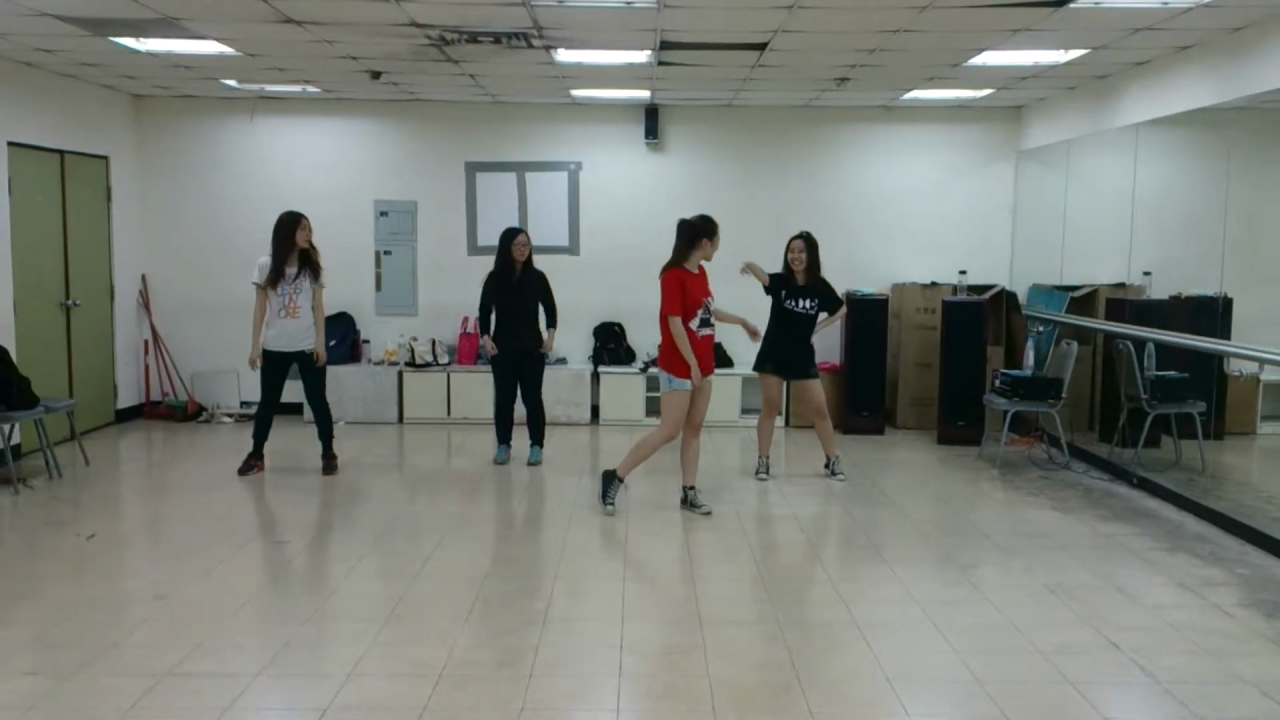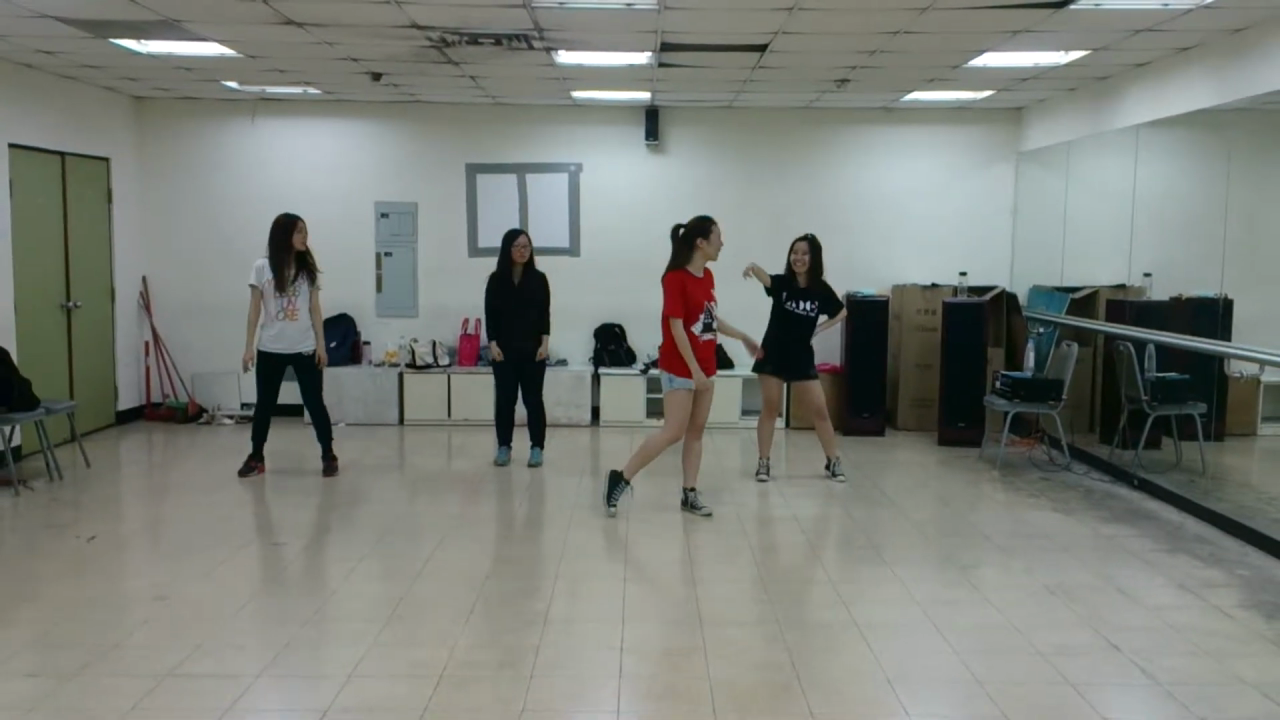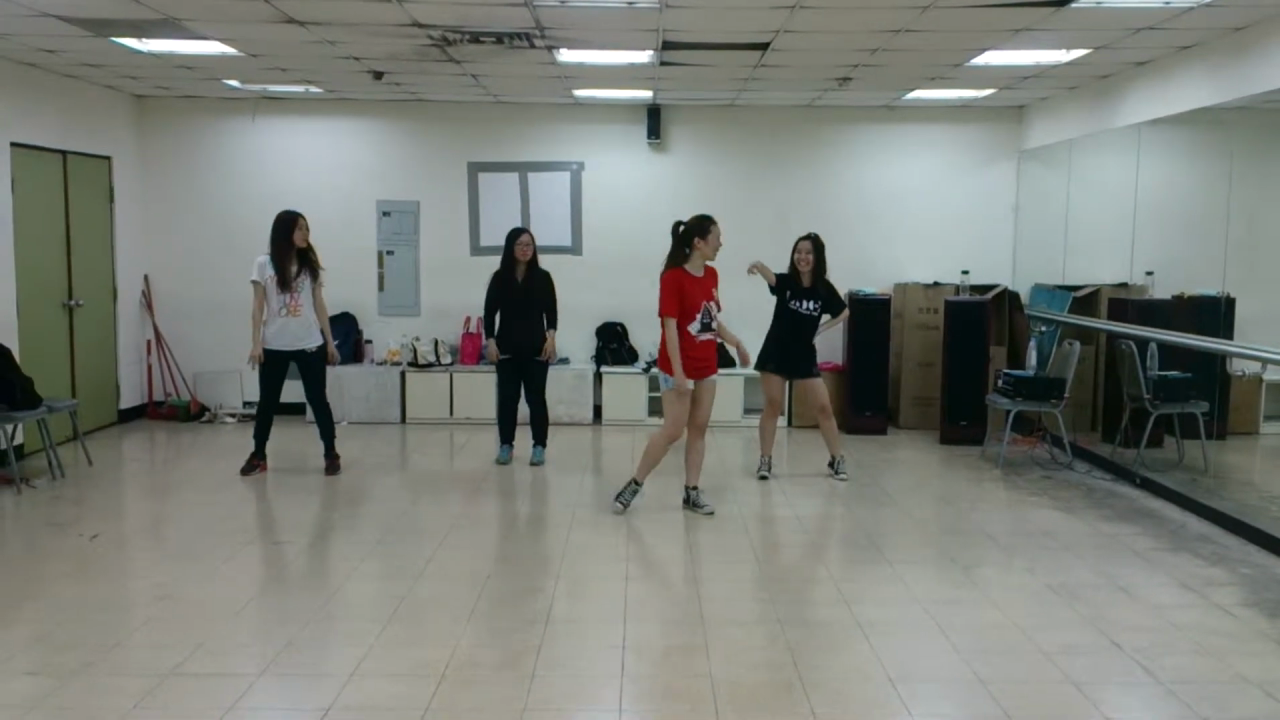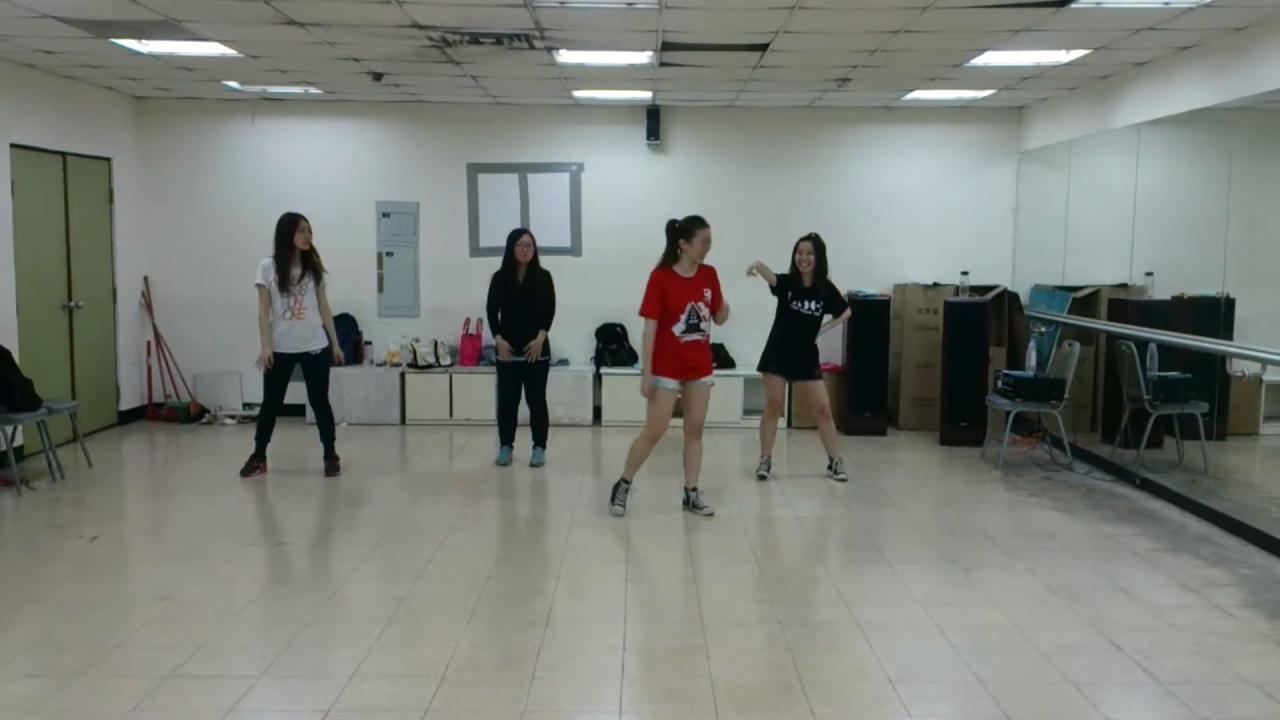
dt=0.2s
person 1, frame 1
left shoulder: (701, 272)
right shoulder: (674, 276)
right elbow: (675, 325)
left wrist: (742, 322)
right wrist: (693, 366)
left hip: (702, 364)
right hip: (678, 366)
left knee: (693, 429)
right knee: (669, 430)
left ankle: (689, 492)
right ankle: (614, 477)
person 1, frame 2
left shoulder: (707, 275)
right shoulder: (676, 278)
right elbow: (676, 327)
left wrist: (744, 337)
right wrist: (694, 369)
left hip: (705, 366)
right hip: (679, 367)
left knee: (696, 431)
right knee: (673, 431)
left ankle: (689, 494)
right ankle: (621, 478)
person 1, frame 3
left shoulder: (711, 275)
right shoulder: (673, 277)
right elbow: (670, 326)
left wrist: (737, 344)
right wrist: (677, 371)
left hip: (706, 366)
right hip: (679, 366)
left knee: (699, 430)
right knee: (672, 431)
left ankle: (692, 492)
right ankle: (634, 484)
person 1, frame 4
left shoulder: (709, 275)
right shoulder: (660, 277)
left elbow: (718, 318)
right elbow: (650, 326)
left wrist: (723, 311)
right wrist: (646, 371)
left hip: (700, 367)
right hip: (666, 367)
left knee: (695, 431)
right knee: (654, 431)
left ankle: (691, 493)
right ankle: (624, 484)
person 2, frame 1
left shoulder: (313, 266)
right shoulder: (266, 265)
left elbow: (318, 307)
right elbow: (260, 308)
left wrist: (320, 343)
right wrist: (255, 345)
left hip: (307, 345)
right hip: (275, 347)
left knee: (317, 400)
right knee: (268, 402)
left ankle: (328, 455)
right ankle: (256, 456)
person 2, frame 2
left shoulder: (308, 268)
right shoulder: (263, 267)
left elbow: (315, 309)
right elbow: (255, 309)
left wrist: (321, 345)
right wrist: (249, 346)
left hip: (305, 348)
right hip: (271, 349)
left knee: (314, 402)
right knee: (264, 404)
left ankle: (329, 456)
right ankle: (256, 457)
person 2, frame 3
left shoulder: (310, 265)
right shoulder: (264, 264)
left elbow: (319, 305)
right elbow: (258, 306)
left wrist: (330, 341)
right wrist: (256, 342)
left hip: (310, 344)
right hip: (274, 346)
left knee: (318, 399)
right knee: (267, 401)
left ankle: (331, 455)
right ankle: (258, 456)
person 2, frame 4
left shoulder: (314, 267)
right shoulder: (268, 267)
left elbow: (323, 306)
right elbow: (264, 309)
left wrist: (335, 343)
right wrist: (265, 345)
left hip: (315, 346)
right hip: (280, 348)
left knee: (320, 401)
right knee: (271, 403)
left ankle: (330, 456)
right ankle: (259, 457)
person 3, frame 1
left shoulder: (820, 286)
right shoulder: (780, 282)
left elbow: (841, 310)
right elbow: (764, 278)
left wrist: (819, 327)
right wrist: (750, 267)
left hip: (802, 356)
right hip: (774, 354)
left knee: (820, 409)
right knee: (770, 408)
left ankle: (833, 460)
right ankle: (763, 460)
person 3, frame 2
left shoulder: (821, 289)
right shoulder: (782, 282)
left elbow: (841, 312)
right elbow: (765, 279)
left wrist: (819, 329)
right wrist: (753, 268)
left hip: (802, 358)
right hip: (773, 356)
left knee: (820, 410)
right knee: (770, 409)
left ankle: (833, 462)
right ankle: (763, 462)
person 3, frame 3
left shoulder: (824, 289)
right shoulder: (785, 282)
left elbow: (843, 312)
right elbow: (770, 277)
left wrist: (821, 329)
right wrist: (758, 266)
left hip: (804, 356)
right hip: (775, 354)
left knee: (824, 407)
right knee: (772, 407)
left ankle: (837, 460)
right ankle: (765, 460)
person 3, frame 4
left shoulder: (826, 289)
right shoulder: (787, 282)
left elbow: (846, 312)
right elbow: (770, 278)
left wrist: (824, 329)
right wrist: (758, 266)
left hip: (806, 357)
right hip: (778, 355)
left knee: (823, 409)
right knee: (773, 407)
left ankle: (835, 461)
right ankle: (765, 460)
person 4, frame 1
left shoulder: (537, 277)
right shoulder: (495, 278)
left elbow: (550, 308)
right elbow: (485, 310)
left wrist: (551, 335)
right wrist: (485, 337)
left hip: (532, 349)
right hip: (502, 349)
left knee: (532, 398)
right knee: (504, 398)
left ankle: (537, 446)
right ankle: (503, 446)
person 4, frame 2
left shoulder: (538, 279)
right shoulder: (496, 279)
left elbow: (544, 313)
right elbow: (491, 314)
left wrist: (545, 342)
right wrist: (492, 344)
left hip: (532, 350)
right hip: (504, 350)
left knee: (533, 399)
right knee: (505, 399)
left ankle: (537, 448)
right ankle: (504, 447)
person 4, frame 3
left shoulder: (542, 277)
right shoulder: (500, 277)
left elbow: (551, 309)
right elbow: (490, 310)
left wrist: (551, 337)
right wrist: (490, 340)
left hip: (536, 348)
right hip: (507, 349)
left knee: (536, 398)
right knee: (507, 398)
left ankle: (539, 446)
right ankle: (506, 446)
person 4, frame 4
left shoulder: (542, 277)
right shoulder: (500, 278)
left elbow: (549, 310)
right elbow: (492, 310)
left wrist: (541, 337)
right wrist: (498, 339)
left hip: (536, 349)
right hip: (508, 349)
left knee: (536, 399)
right knee: (507, 399)
left ankle: (539, 447)
right ankle: (505, 447)
